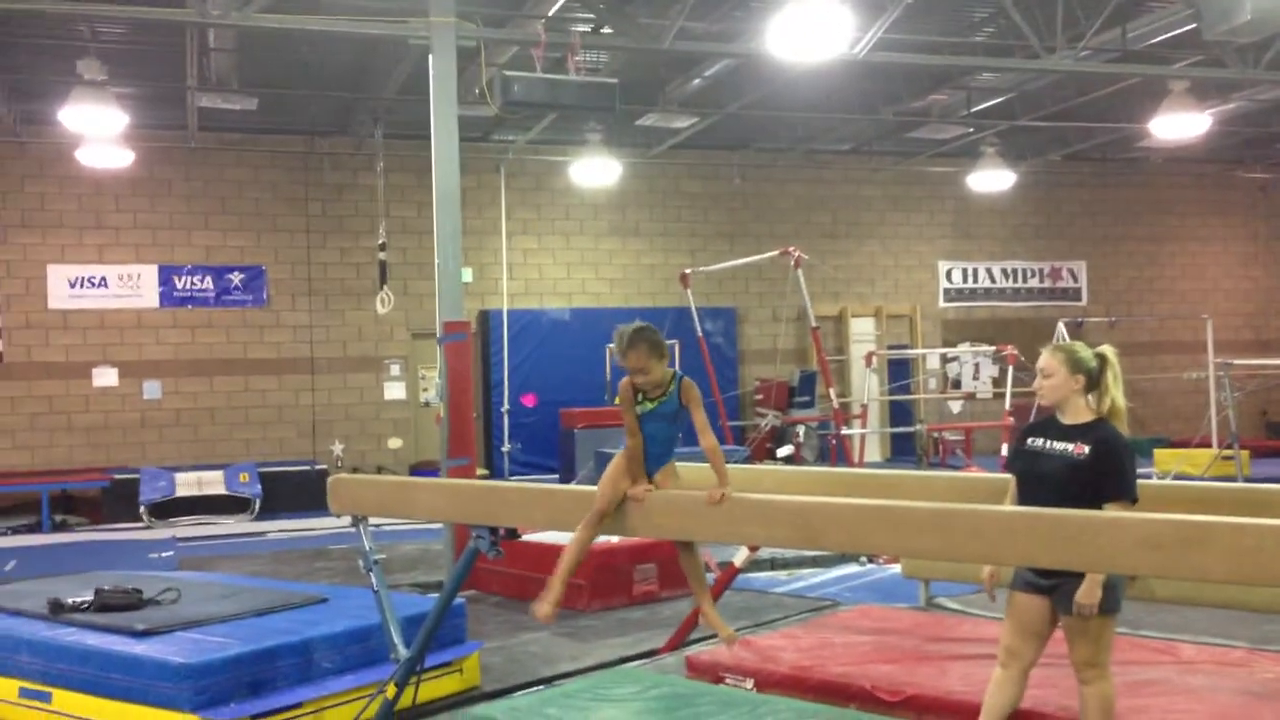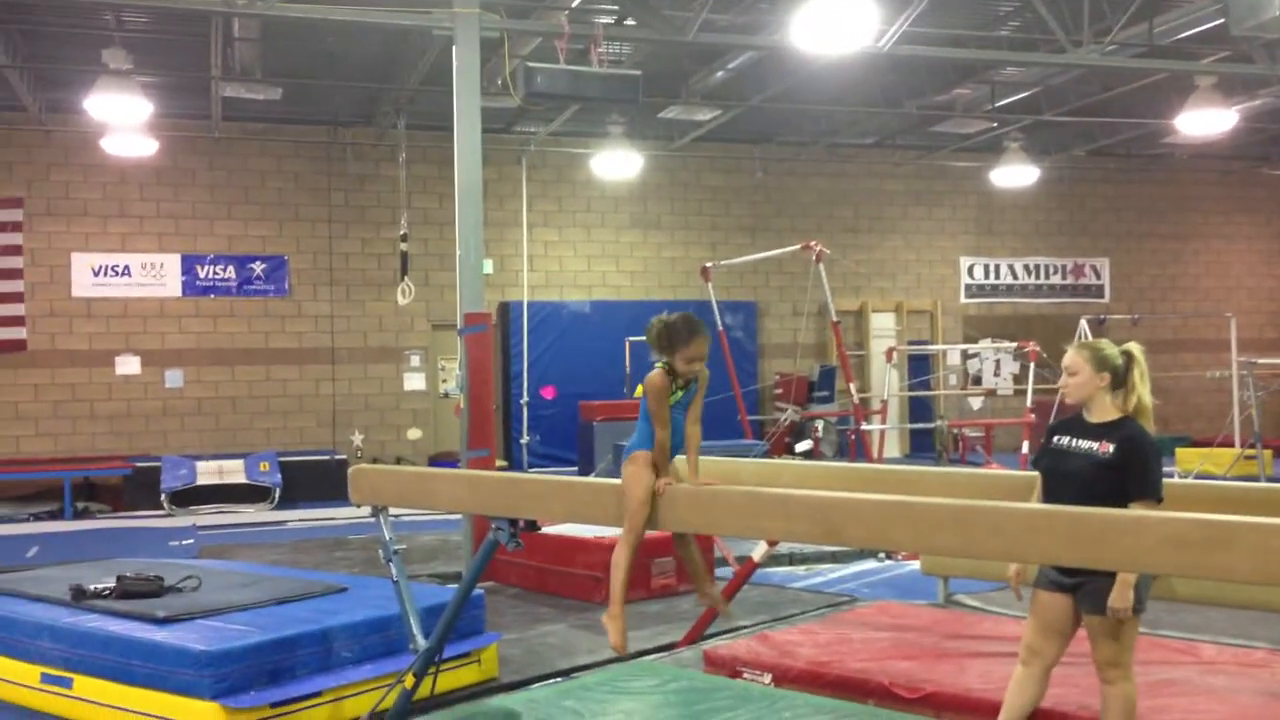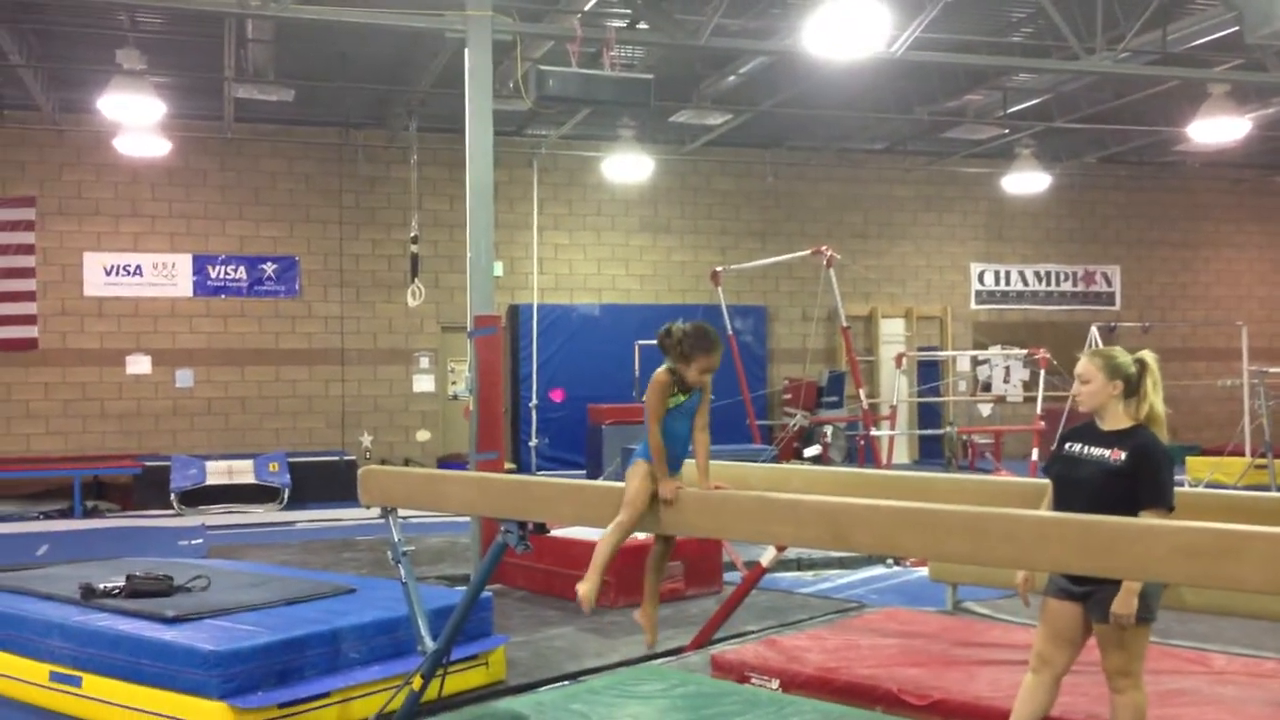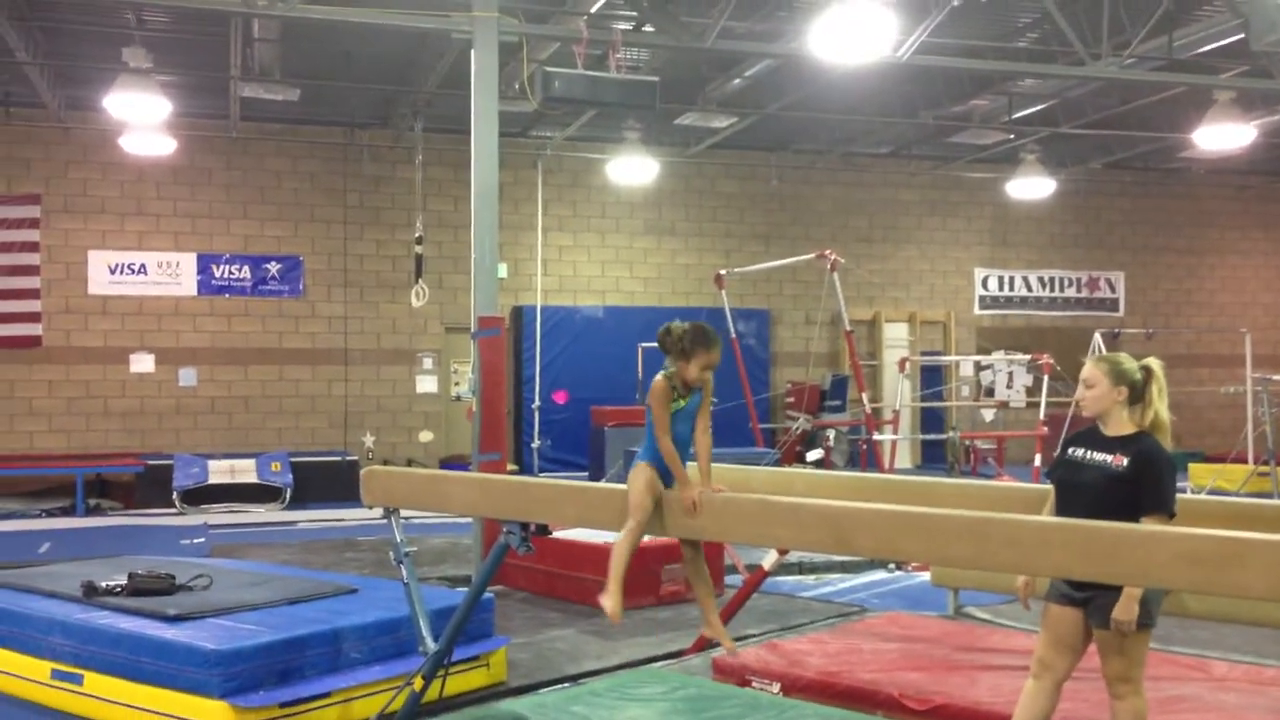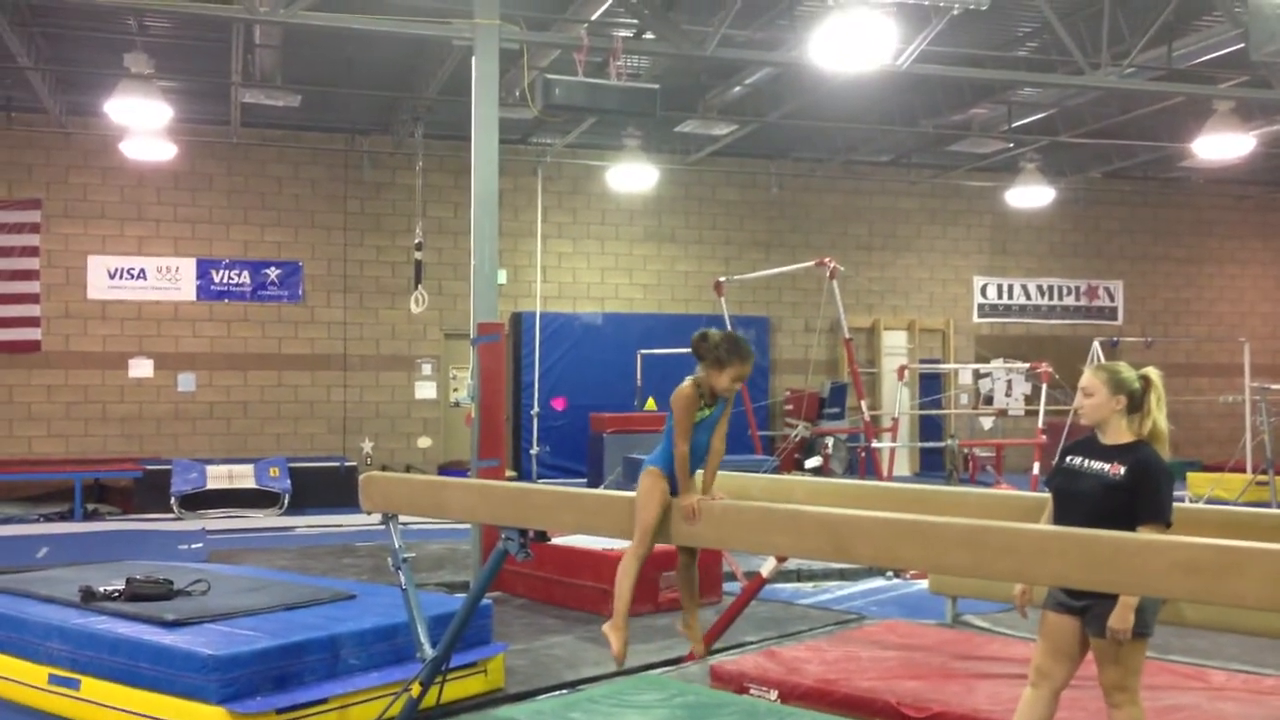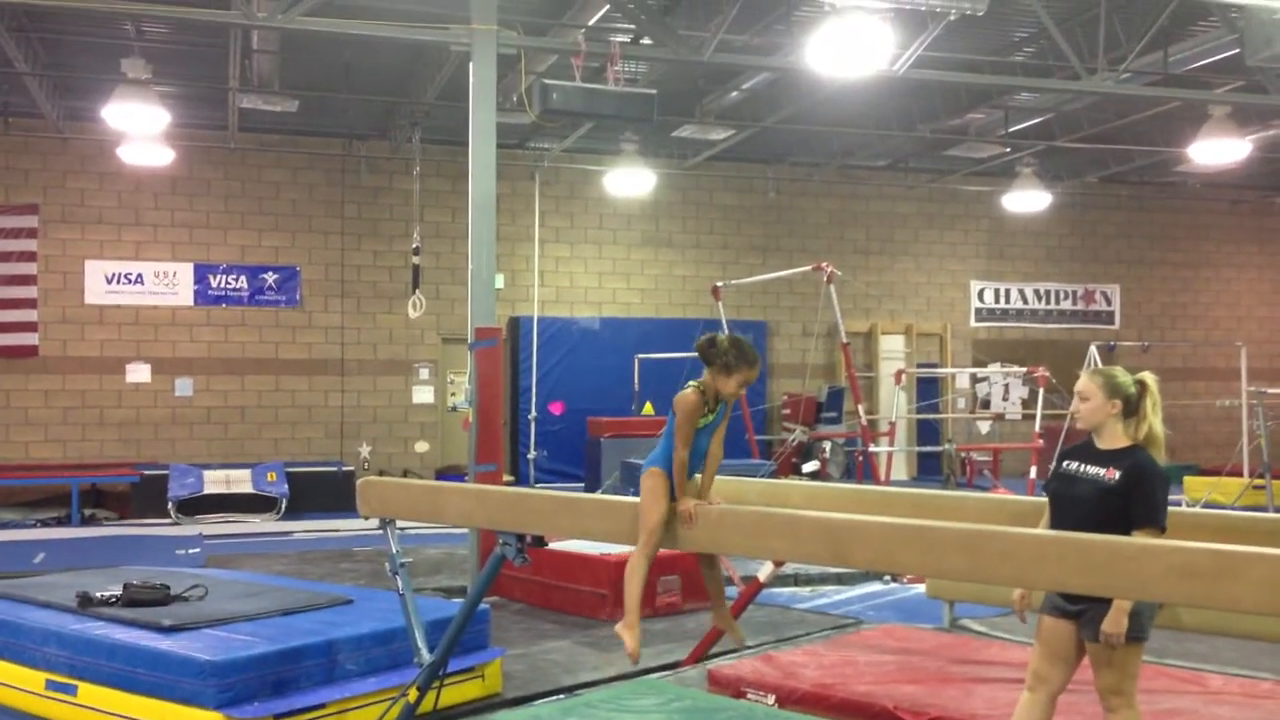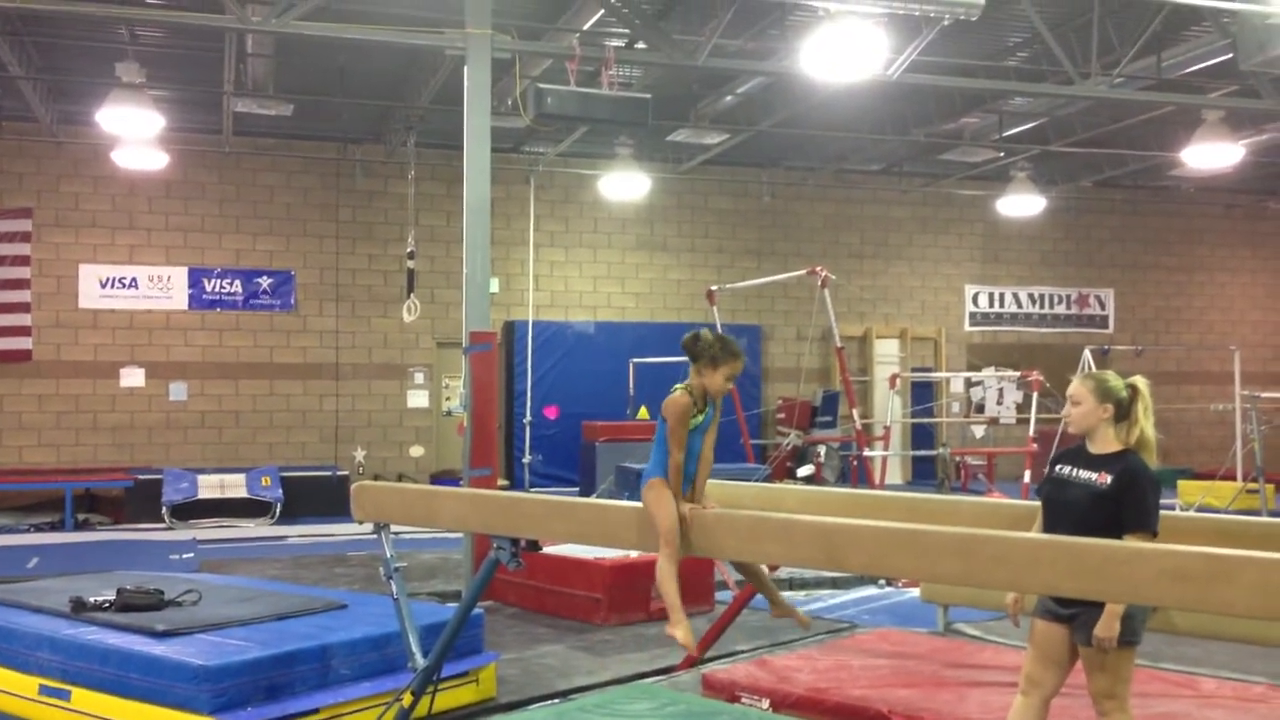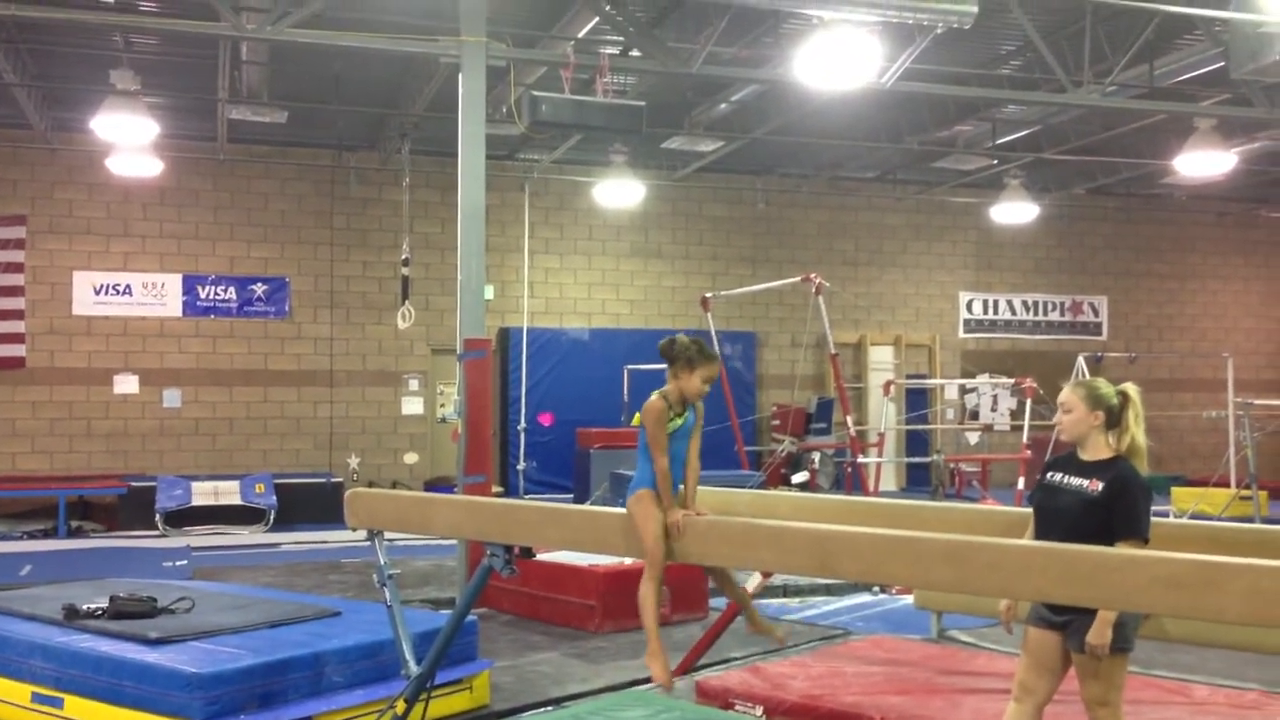
dt=0.3s
person 1, frame 1
left shoulder: (1108, 442)
right shoulder: (1033, 433)
right elbow: (1014, 499)
left wrist: (1095, 580)
left hip: (1084, 573)
right hip: (1034, 567)
left knee: (1090, 669)
right knee: (1011, 658)
person 1, frame 2
left shoulder: (1134, 440)
right shoulder: (1060, 431)
right elbow: (1041, 497)
left wrist: (1126, 582)
left hip: (1108, 572)
right hip: (1058, 565)
left knee: (1113, 670)
right knee: (1032, 656)
person 1, frame 3
left shoulder: (1146, 448)
right shoulder: (1072, 438)
right elbow: (1051, 504)
left wrist: (1131, 589)
left hip: (1118, 580)
right hip: (1068, 574)
left knee: (1122, 678)
right knee: (1043, 664)
person 1, frame 4
left shoulder: (1149, 455)
right shoulder: (1076, 443)
right elbow: (1053, 509)
left wrist: (1132, 595)
left hip: (1119, 586)
right hip: (1069, 579)
left knee: (1123, 684)
right knee: (1044, 670)
person 1, frame 5
left shoulder: (1147, 464)
right shoulder: (1074, 451)
right elbow: (1051, 517)
left wrist: (1128, 604)
left hip: (1117, 595)
right hip: (1067, 587)
right knee: (1042, 678)
person 1, frame 6
left shoulder: (1142, 469)
right shoulder: (1071, 457)
right elbow: (1049, 523)
left wrist: (1121, 608)
left hip: (1113, 598)
right hip: (1064, 592)
right knee: (1039, 683)
person 1, frame 7
left shoulder: (1133, 473)
right shoulder: (1063, 460)
right elbow: (1042, 526)
left wrist: (1113, 613)
left hip: (1105, 603)
right hip: (1056, 596)
right knee: (1032, 686)
person 1, frame 8
left shoulder: (1124, 480)
right shoulder: (1054, 468)
right elbow: (1034, 533)
left wrist: (1106, 620)
left hip: (1097, 609)
right hip: (1049, 603)
person 2, frame 1
left shoulder: (684, 387)
right shoulder: (627, 388)
left elbow: (706, 437)
right elbow: (633, 439)
left wrist: (723, 484)
right wrist: (636, 482)
left hip: (661, 462)
right hip: (630, 459)
right knee: (599, 512)
left ankle: (707, 609)
right ankle: (554, 592)
person 2, frame 2
left shoulder: (700, 375)
right shoulder: (658, 378)
left elbow: (693, 425)
right elbow: (662, 432)
left wrist: (694, 476)
right wrist: (663, 474)
left hip: (663, 457)
right hip: (643, 454)
right knee: (633, 529)
left ankle: (705, 588)
right ankle: (614, 611)
person 2, frame 3
left shoulder: (703, 385)
right shoulder: (661, 379)
left elbow: (701, 432)
right elbow: (653, 434)
left wrist: (704, 479)
right wrist: (663, 479)
left hip: (672, 470)
right hip: (645, 462)
left knee: (664, 544)
right knee: (632, 512)
left ankle: (648, 611)
right ankle: (592, 578)
person 2, frame 4
left shoulder: (704, 384)
right shoulder: (661, 384)
left elbow: (702, 432)
right elbow: (663, 440)
left wrist: (705, 482)
right wrist: (684, 485)
left hip: (678, 471)
right hip: (649, 465)
left knee: (692, 548)
right knee: (639, 518)
left ankle: (712, 622)
right ankle: (612, 591)
person 2, frame 5
left shoulder: (726, 395)
right shoulder: (687, 392)
left elbow: (717, 443)
right elbow: (681, 446)
left wrist: (706, 490)
right wrist: (686, 492)
left hip: (684, 475)
right hip: (659, 471)
left knee: (688, 551)
right knee: (642, 543)
left ankle: (690, 620)
right ankle: (618, 623)
person 2, frame 6
left shoulder: (726, 398)
right shoulder: (691, 398)
left elbow: (715, 448)
right elbow: (681, 451)
left wrist: (704, 494)
right wrist: (681, 498)
left hip: (686, 476)
right hip: (660, 471)
right knee: (649, 542)
left ankle: (721, 613)
right ankle: (630, 622)
person 2, frame 7
left shoulder: (714, 401)
right shoulder: (679, 400)
left elbow: (706, 451)
right elbow: (676, 455)
left wrist: (698, 498)
right wrist: (679, 501)
left hip: (684, 483)
right hip: (659, 479)
right knee: (671, 544)
left ankle: (777, 601)
right ankle: (677, 620)
person 2, frame 8
left shoulder: (696, 407)
right shoulder: (656, 406)
left elbow: (693, 458)
right elbow: (661, 461)
left wrist: (689, 504)
right wrist: (671, 509)
left hip: (672, 492)
right hip: (647, 492)
right knee: (655, 565)
left ankle: (753, 618)
right ankle: (654, 649)
